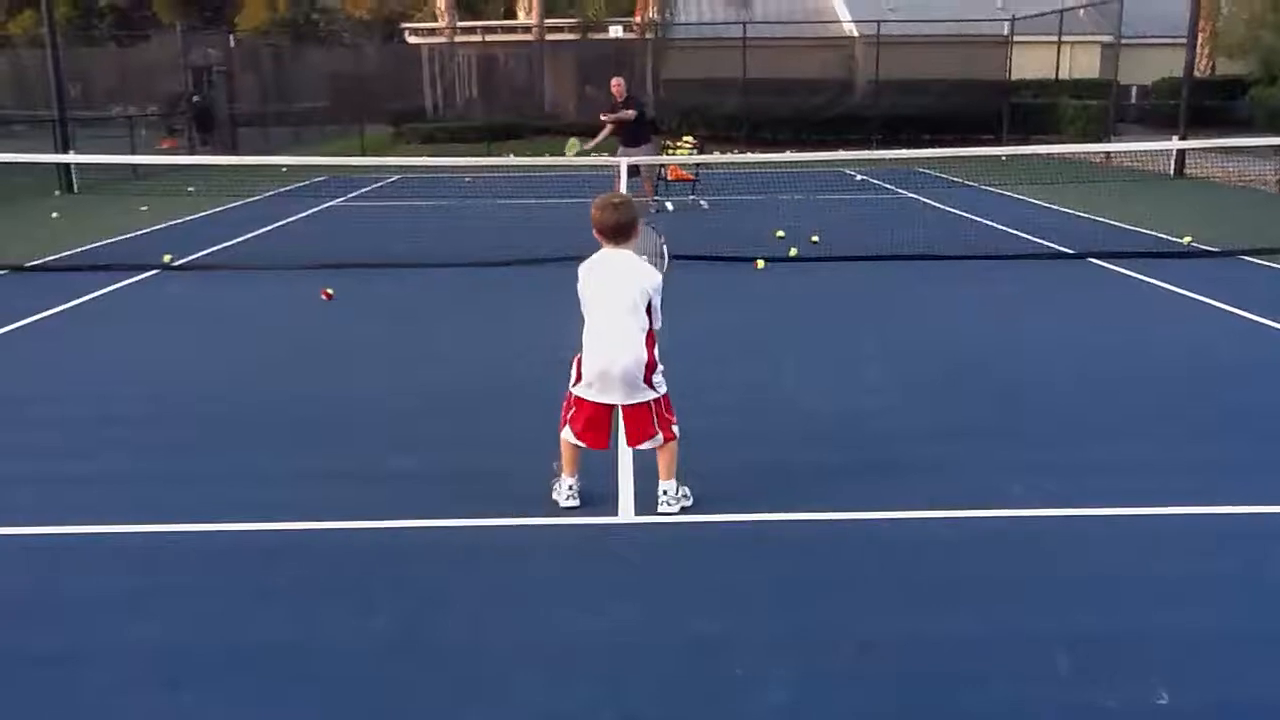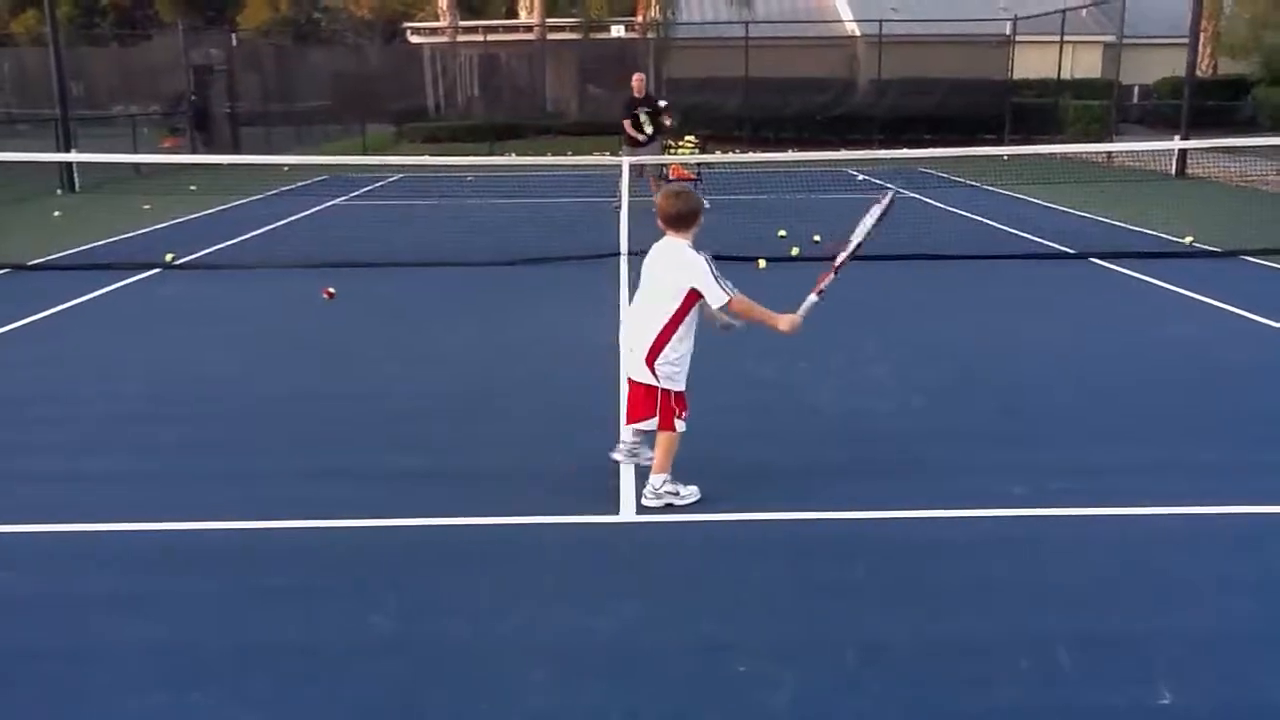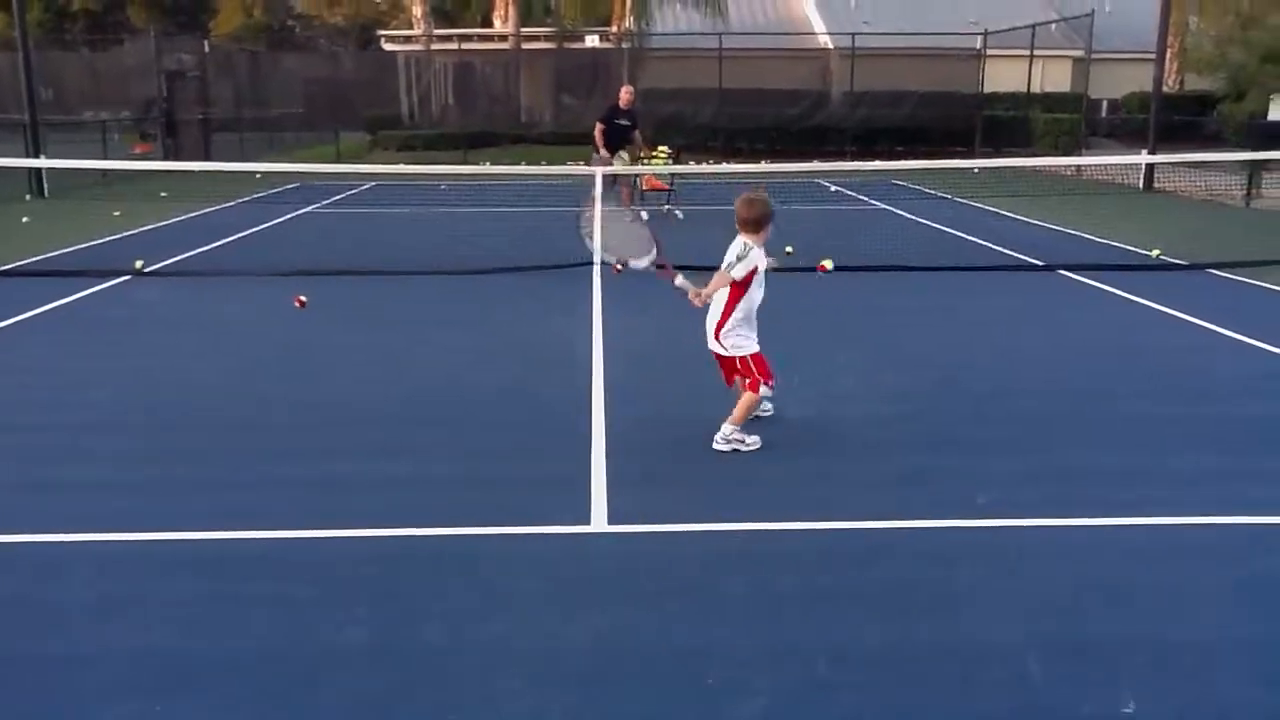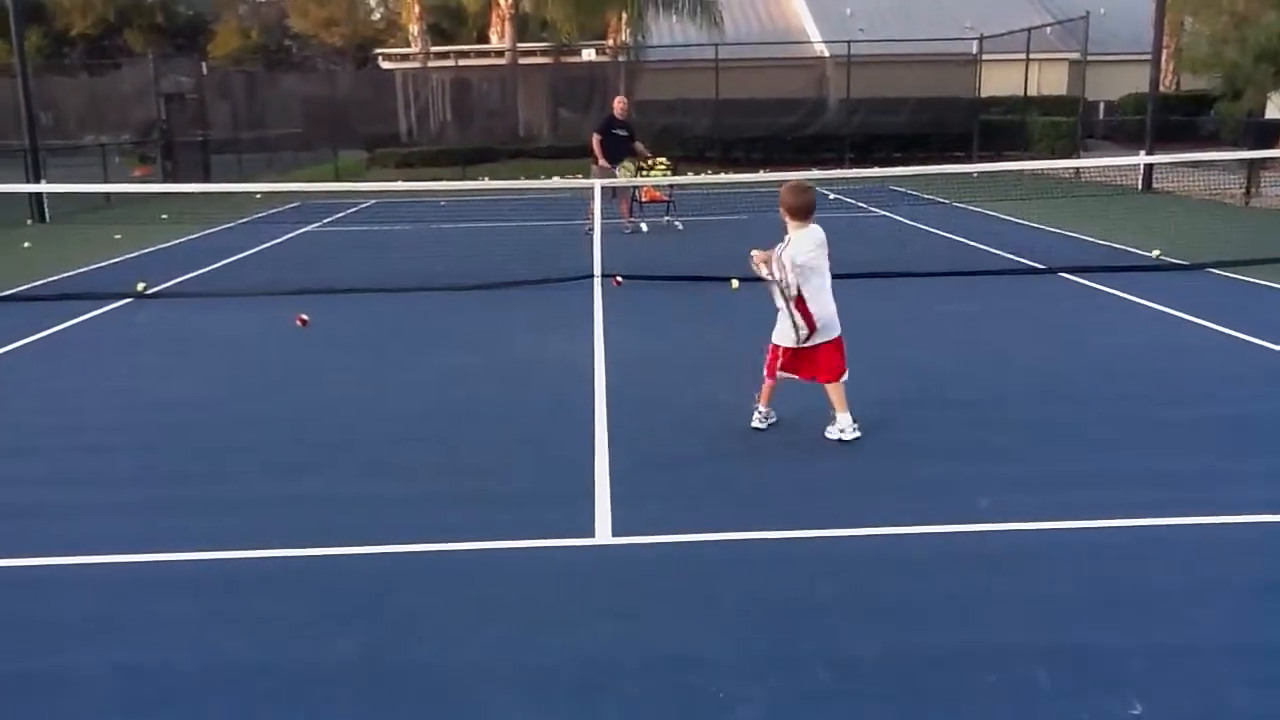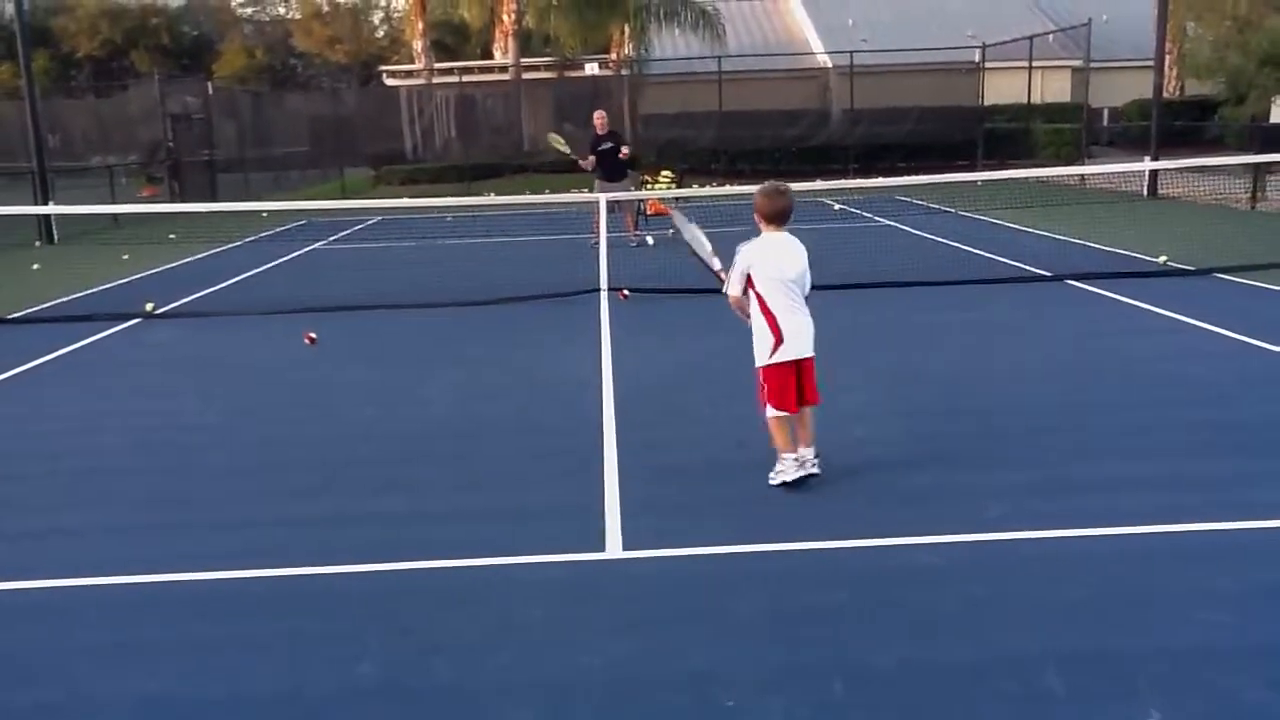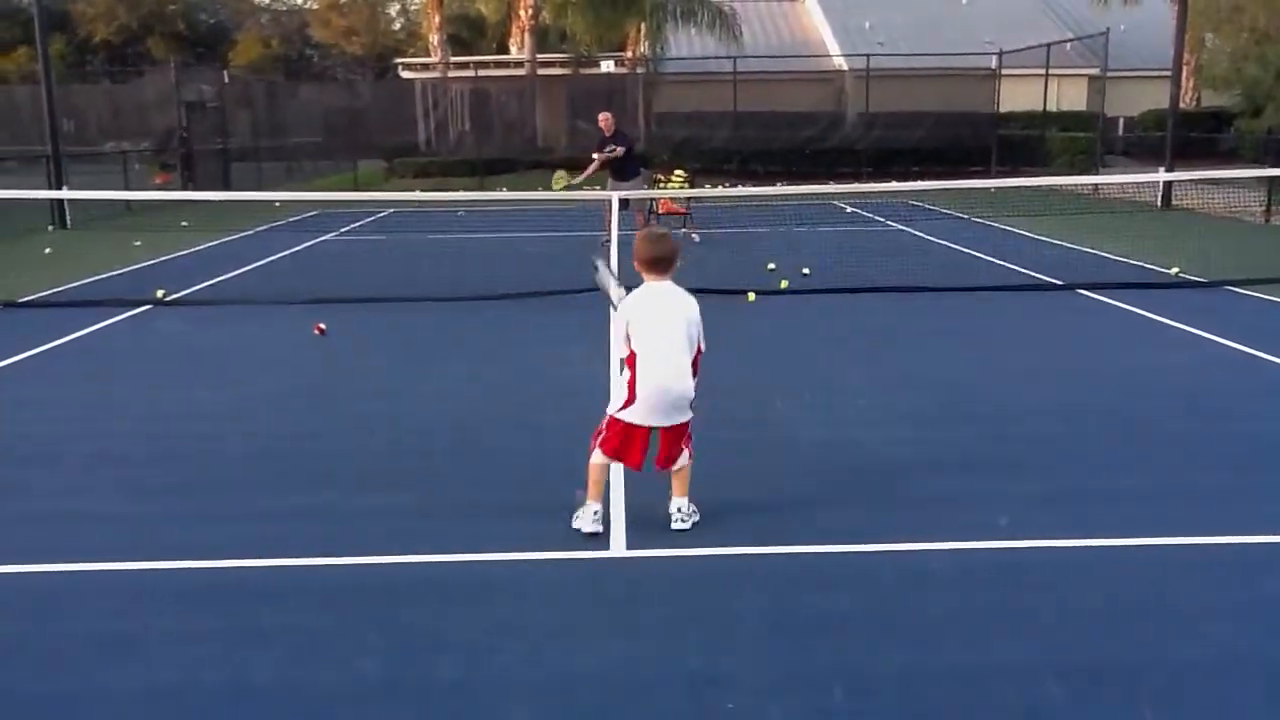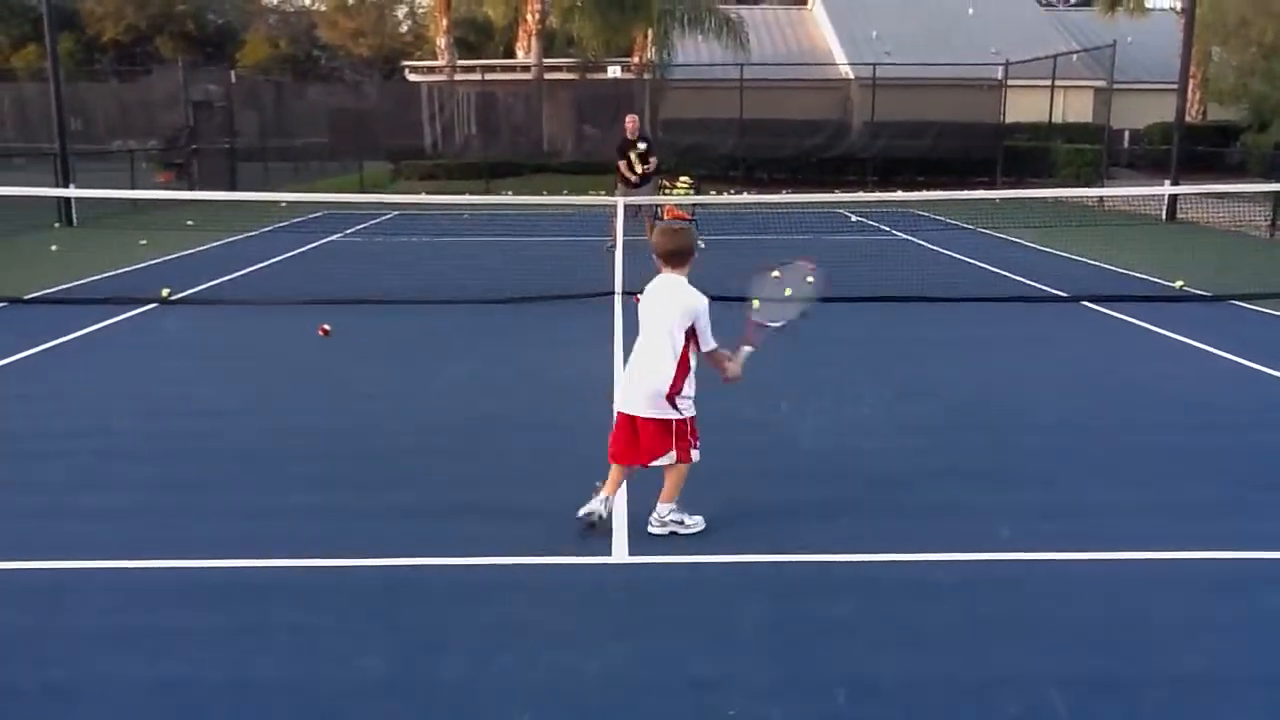
dt=0.7s
person 1, frame 1
left shoulder: (586, 269)
right shoulder: (649, 275)
right elbow: (653, 324)
left hip: (595, 365)
right hip: (638, 366)
left knee: (572, 423)
right knee: (665, 427)
left ankle: (567, 487)
right ankle: (669, 492)
person 1, frame 2
left shoulder: (657, 251)
right shoulder: (695, 262)
right elbow: (732, 299)
left wrist: (718, 317)
right wrist: (777, 321)
left hip: (636, 341)
right hip: (659, 351)
left knee: (655, 407)
right knee: (672, 416)
left ankle: (630, 441)
right ankle: (658, 485)
person 1, frame 3
left shoulder: (744, 245)
right shoulder: (748, 253)
right elbow: (726, 274)
right wrist: (707, 292)
left hip: (724, 328)
right hip: (732, 333)
left knee: (744, 372)
right knee: (761, 383)
left ankle: (747, 406)
right ankle: (728, 434)
person 1, frame 4
left shoulder: (785, 252)
right shoulder: (817, 234)
left elbow: (789, 293)
left wrist: (769, 274)
right wrist: (768, 258)
left hip: (798, 322)
right hip: (828, 318)
left knee: (776, 366)
right knee: (831, 371)
left ankle: (763, 411)
right ankle: (846, 423)
person 1, frame 5
left shoulder: (749, 251)
right shoulder: (798, 247)
left elbow: (735, 298)
right elbow: (804, 290)
left wrist: (747, 312)
left hip: (773, 337)
right hip: (803, 332)
left knee: (775, 402)
right knee: (804, 398)
left ankle: (788, 461)
right ankle: (807, 456)
person 1, frame 6
left shoulder: (630, 303)
right shoulder: (689, 303)
left elbow: (625, 355)
right elbow: (695, 353)
left hip: (639, 392)
right hip: (677, 393)
left knee: (604, 446)
right knee: (679, 450)
left ankle: (592, 511)
right ankle: (681, 508)
person 1, frame 7
left shoulder: (650, 291)
right shoulder: (695, 300)
right elbow: (707, 349)
left wrist: (720, 357)
right wrist: (728, 366)
left hip: (633, 384)
right hip: (667, 389)
left knee: (627, 449)
right knee: (683, 451)
left ankle: (603, 500)
right ankle: (665, 514)
